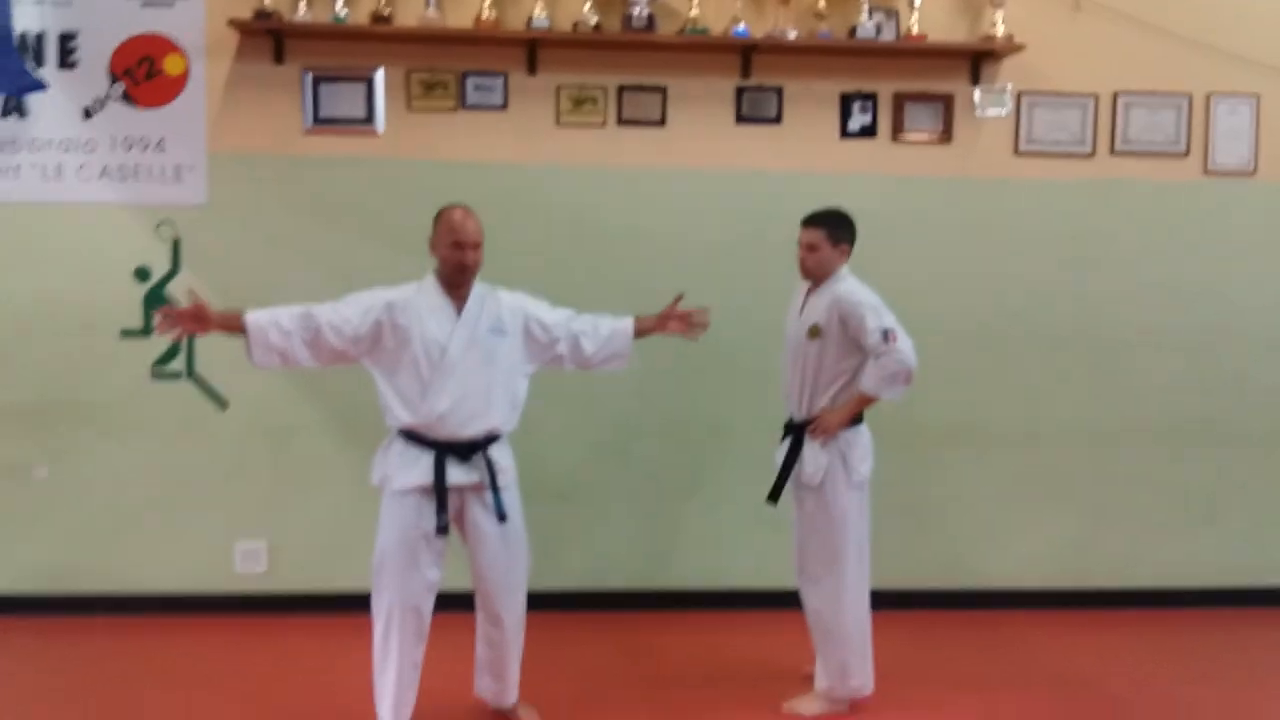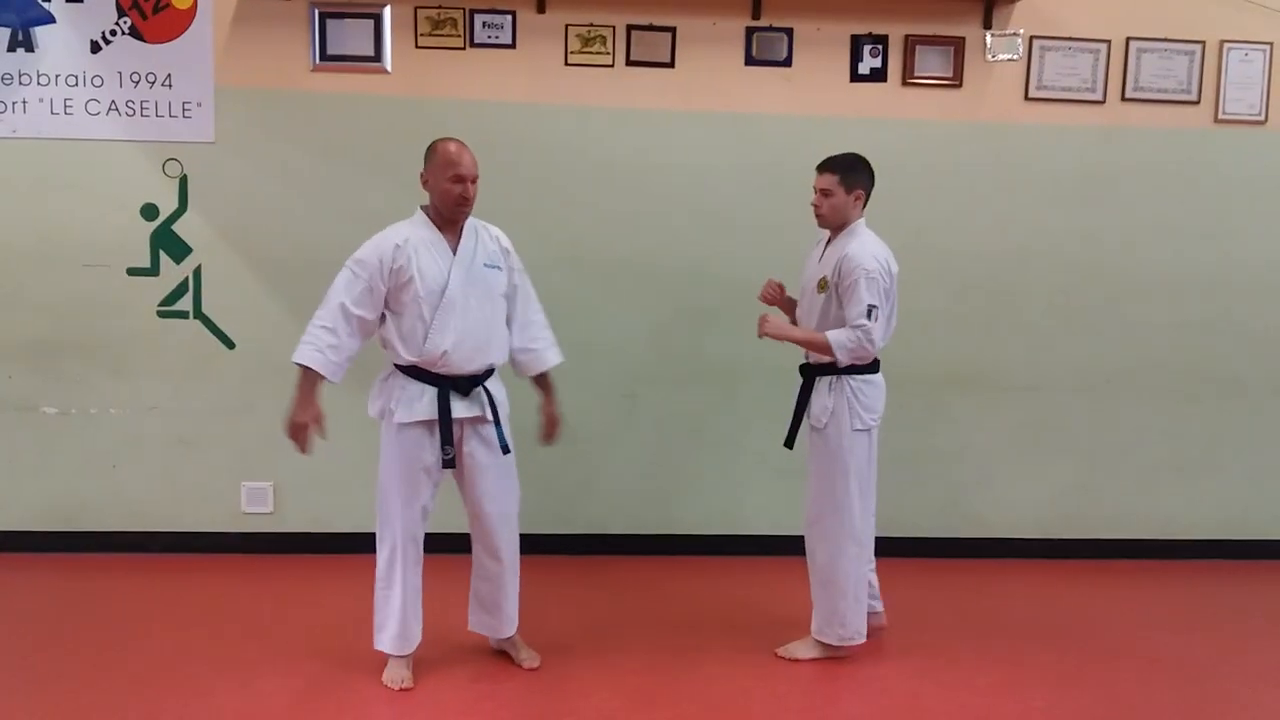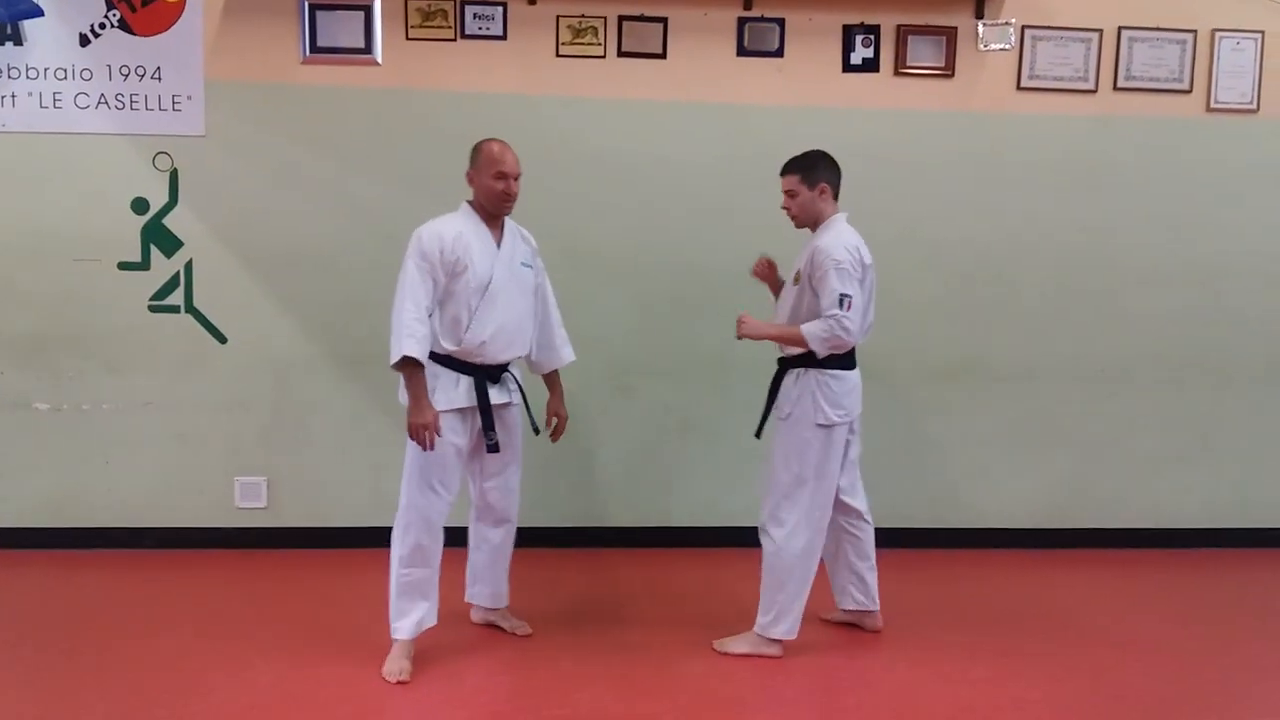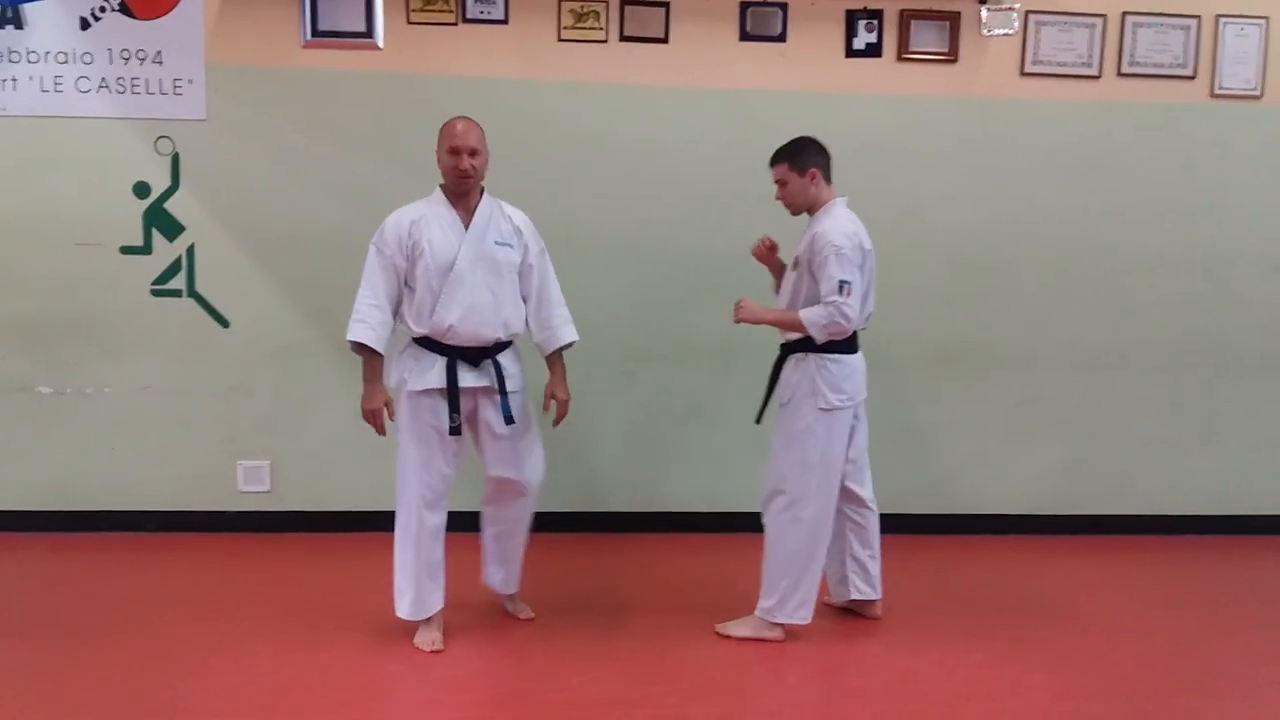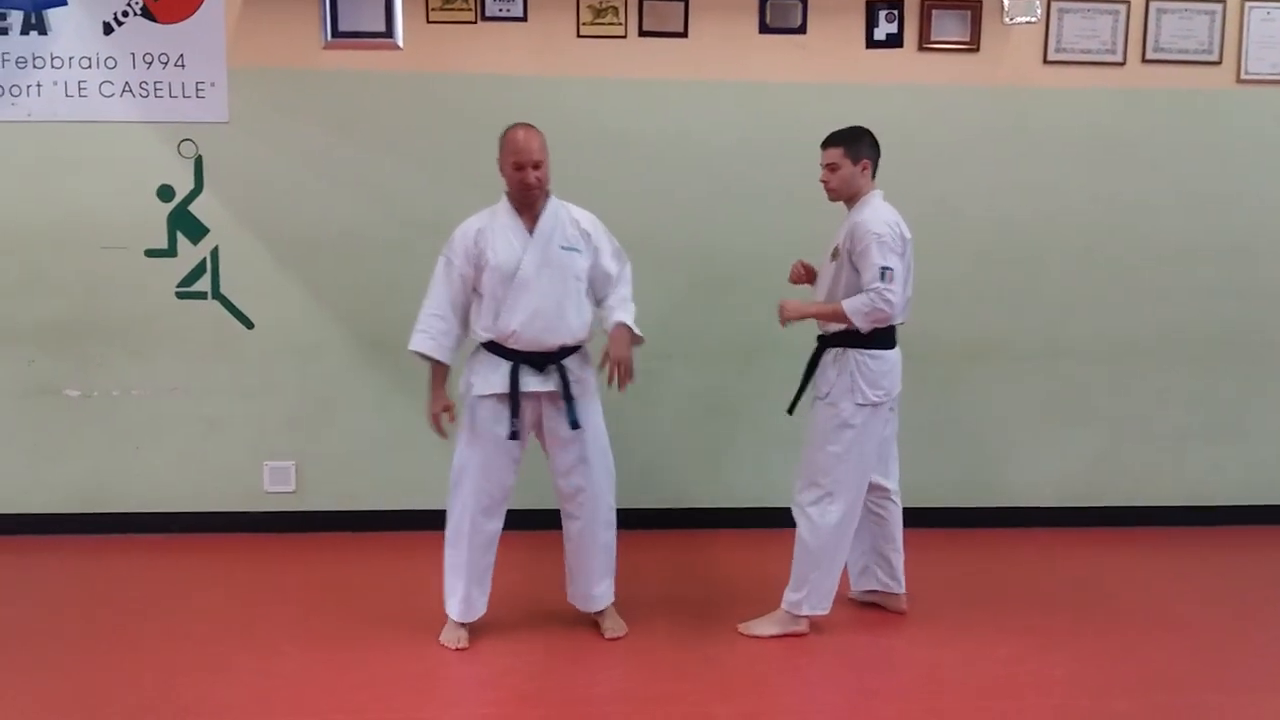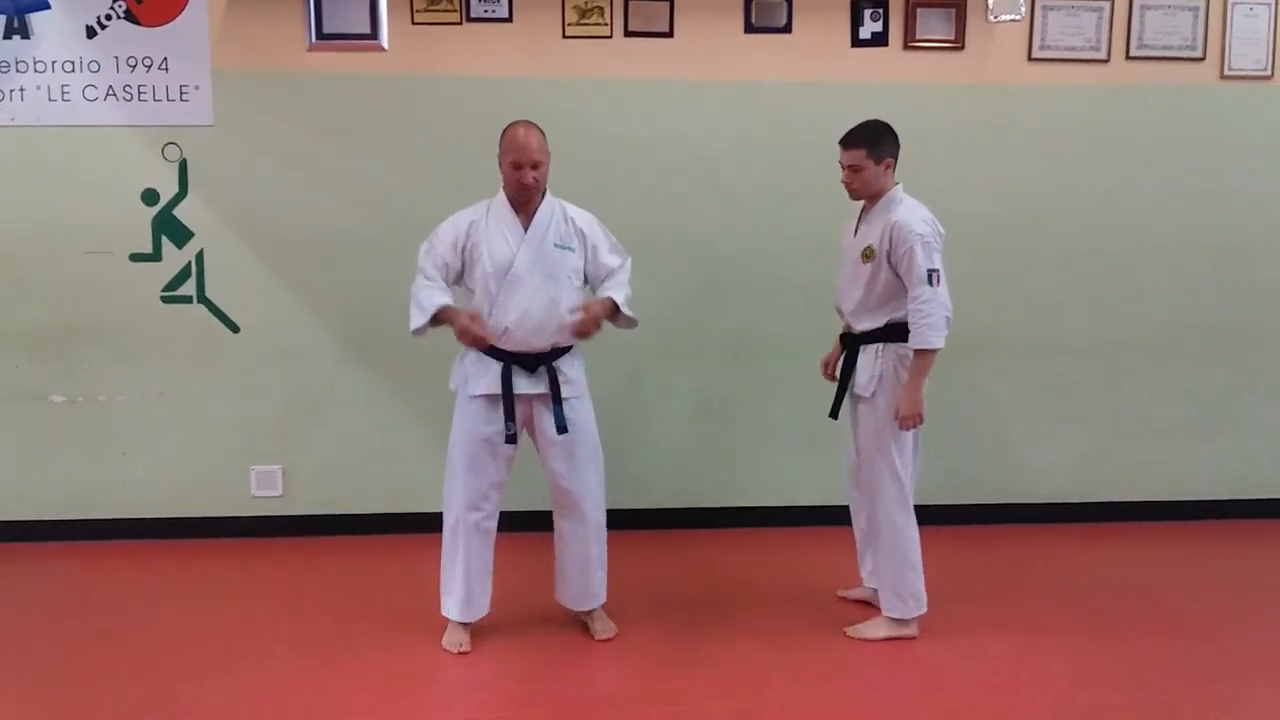
dt=0.7s
person 1, frame 1
left shoulder: (515, 312)
right shoulder: (390, 309)
left elbow: (583, 334)
right elbow: (310, 326)
left wrist: (657, 323)
right wrist: (217, 321)
left hip: (487, 467)
right hip: (418, 469)
left knee: (504, 586)
right knee: (403, 592)
person 1, frame 2
left shoulder: (496, 244)
right shoulder: (389, 247)
left elbow: (525, 320)
right elbow: (340, 322)
left wrist: (548, 393)
right wrist: (306, 397)
left hip: (482, 399)
right hip: (414, 402)
left knee: (498, 523)
right knee: (402, 525)
left ankle: (503, 631)
right ankle: (399, 648)
person 1, frame 3
left shoulder: (524, 244)
right shoulder: (437, 237)
left elbow: (543, 322)
right elbow: (411, 318)
left wrist: (556, 392)
right wrist: (419, 399)
left hip: (501, 391)
right hip: (447, 389)
left knee: (499, 504)
right knee: (424, 508)
left ankle: (488, 601)
right ankle: (405, 634)
person 1, frame 4
left shoulder: (515, 223)
right shoulder: (406, 224)
left elbow: (545, 298)
right elbow: (377, 304)
left wrist: (558, 373)
right wrist: (373, 383)
left hip: (498, 370)
right hip: (431, 372)
left knee: (517, 480)
right knee: (424, 492)
left ankle: (504, 582)
right ankle: (426, 610)
person 1, frame 5
left shoulder: (583, 226)
right shoulder: (474, 233)
left elbow: (617, 288)
right elbow: (444, 311)
left wrist: (620, 336)
right wrist: (438, 388)
left hip: (569, 377)
right hip: (498, 378)
left knee: (590, 491)
right knee: (477, 493)
left ankle: (599, 602)
right ankle: (461, 610)
person 1, frame 6
left shoulder: (579, 224)
right shoulder: (468, 225)
left elbow: (619, 273)
right elbow: (426, 276)
left wrist: (604, 305)
right wrist: (452, 314)
left hip: (558, 376)
right hip: (489, 376)
left knee: (581, 492)
right knee: (471, 494)
left ankle: (589, 602)
right ankle: (461, 613)
person 2, frame 1
left shoulder: (852, 299)
right shoulder: (806, 293)
left elbow: (899, 359)
left wrist: (845, 412)
left hip: (836, 447)
right hip: (807, 442)
left knee: (836, 566)
right knee: (817, 563)
right ankle: (839, 664)
person 2, frame 2
left shoulder: (863, 257)
right shoulder: (828, 246)
left elbow: (862, 342)
left wrist: (788, 331)
right wrist: (787, 303)
left hip: (848, 393)
right hip: (833, 390)
left knee: (836, 515)
right knee: (846, 510)
left ankle: (837, 632)
right ankle: (864, 608)
person 2, frame 3
left shoulder: (832, 248)
right shoulder: (831, 242)
left elbow: (839, 330)
left wrist: (766, 329)
right wrist: (777, 285)
left hip: (816, 387)
right hip: (830, 384)
left knee: (790, 511)
right knee: (841, 500)
left ankle: (771, 632)
right ankle: (862, 605)
person 2, frame 4
left shoulder: (832, 234)
right shoulder: (831, 226)
left elbow: (838, 316)
left wrist: (763, 315)
right wrist: (778, 268)
left hip: (820, 374)
right hip: (835, 370)
left knee: (795, 494)
right knee: (847, 487)
left ankle: (774, 615)
right ankle: (862, 593)
person 2, frame 5
left shoulder: (872, 224)
right shoulder: (866, 220)
left elbow: (881, 303)
left wrist: (807, 309)
right wrist: (817, 278)
left hip: (857, 367)
right hip: (866, 363)
left knee: (826, 489)
right knee: (873, 481)
left ankle: (797, 609)
right ankle: (886, 586)
person 2, frame 6
left shoulder: (908, 223)
right shoulder: (867, 217)
left elbow: (931, 310)
left wrist: (913, 389)
right wrist: (840, 347)
left hip: (891, 363)
right hip: (866, 361)
left knee: (889, 487)
right knee: (867, 480)
left ankle: (902, 611)
right ankle: (882, 581)
